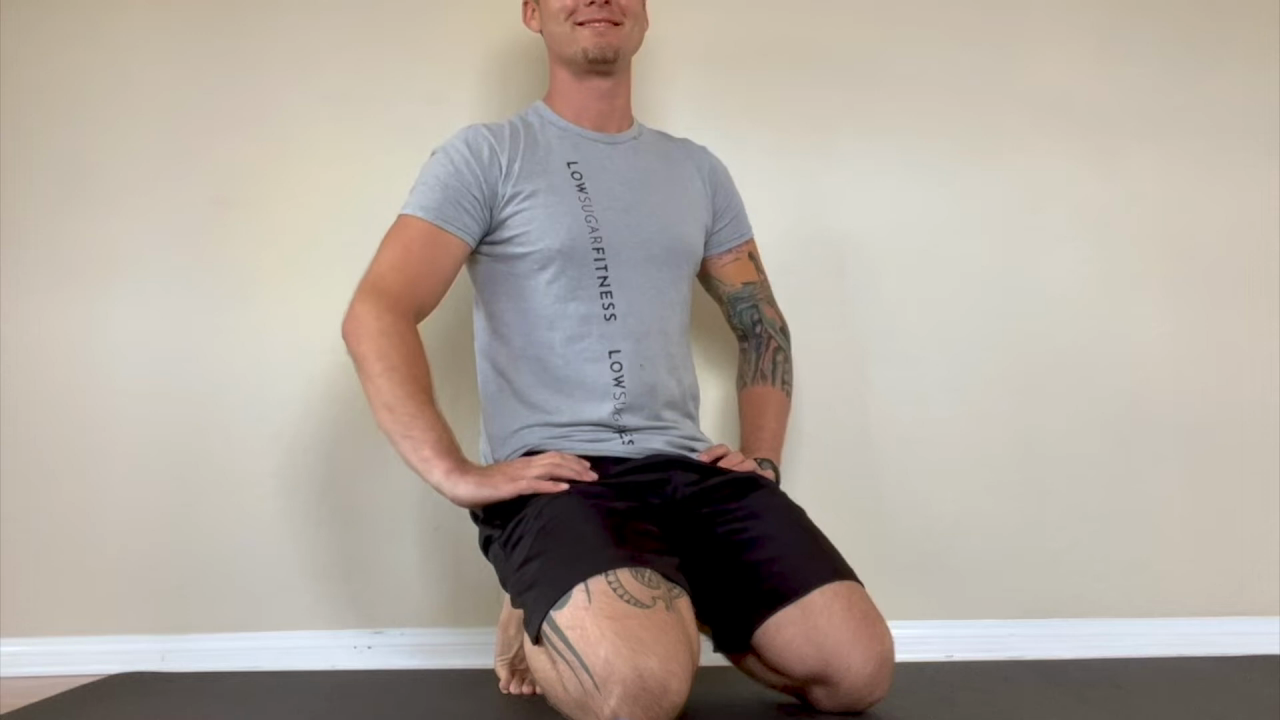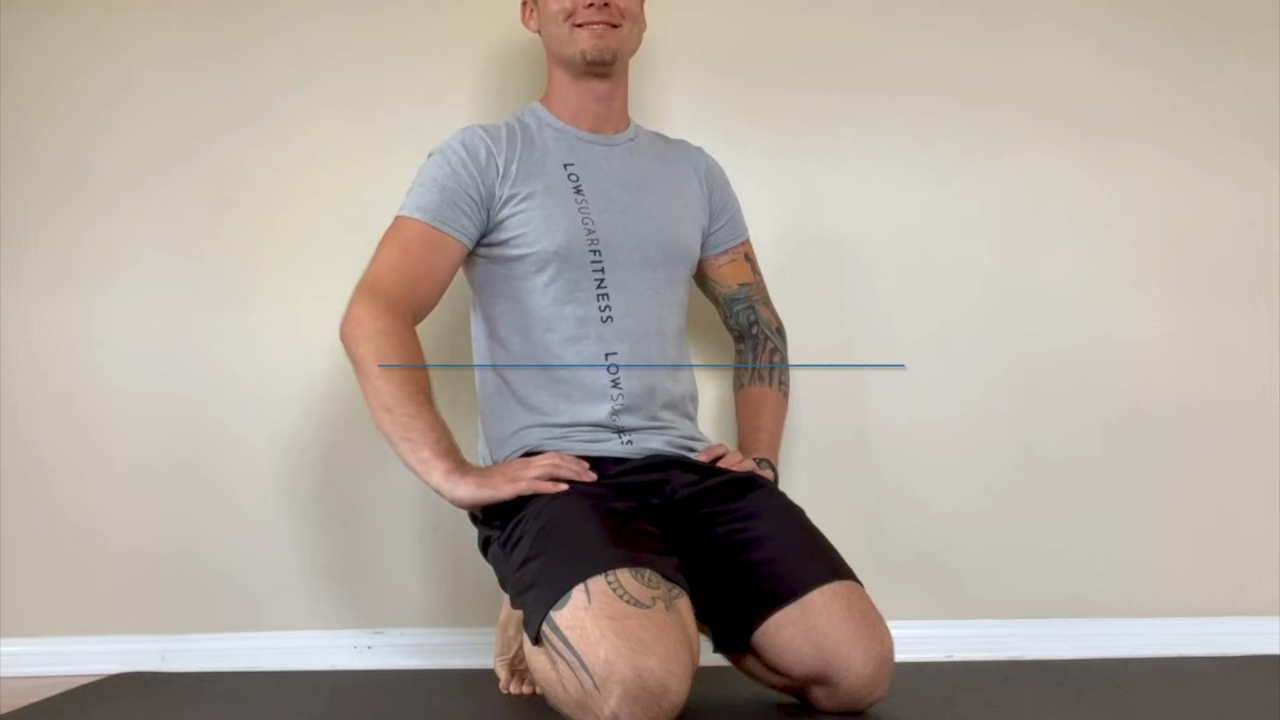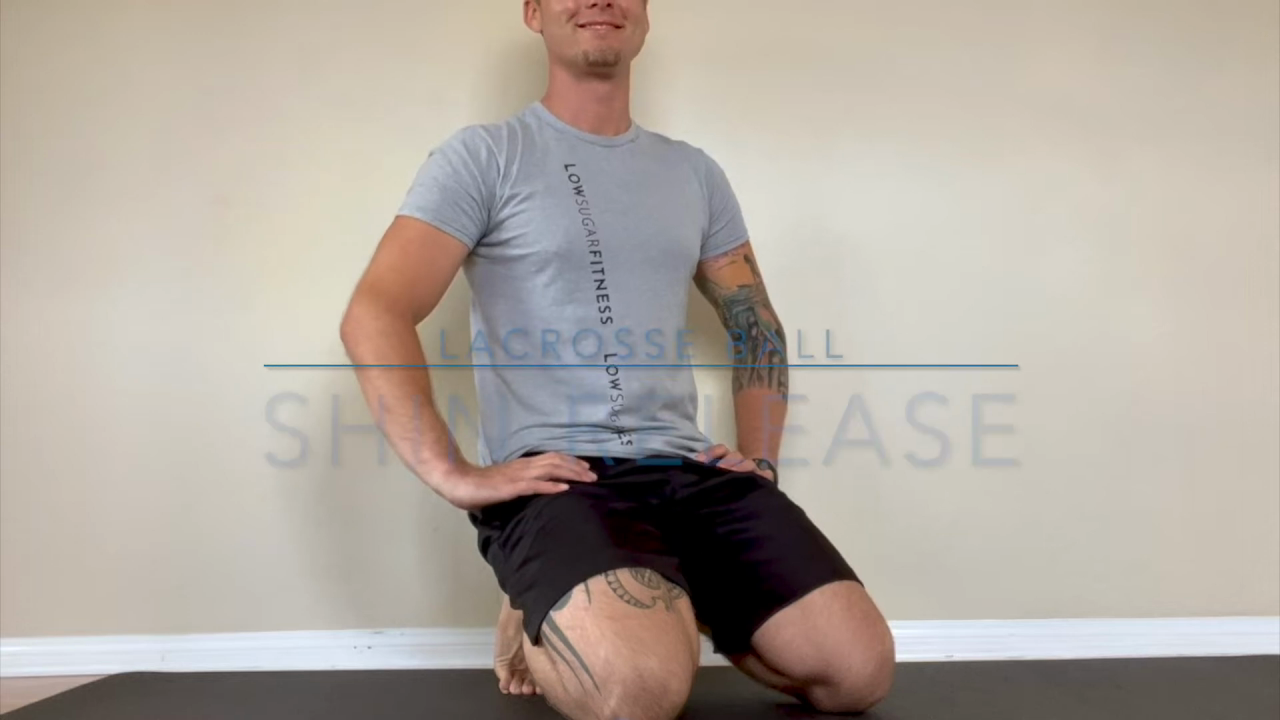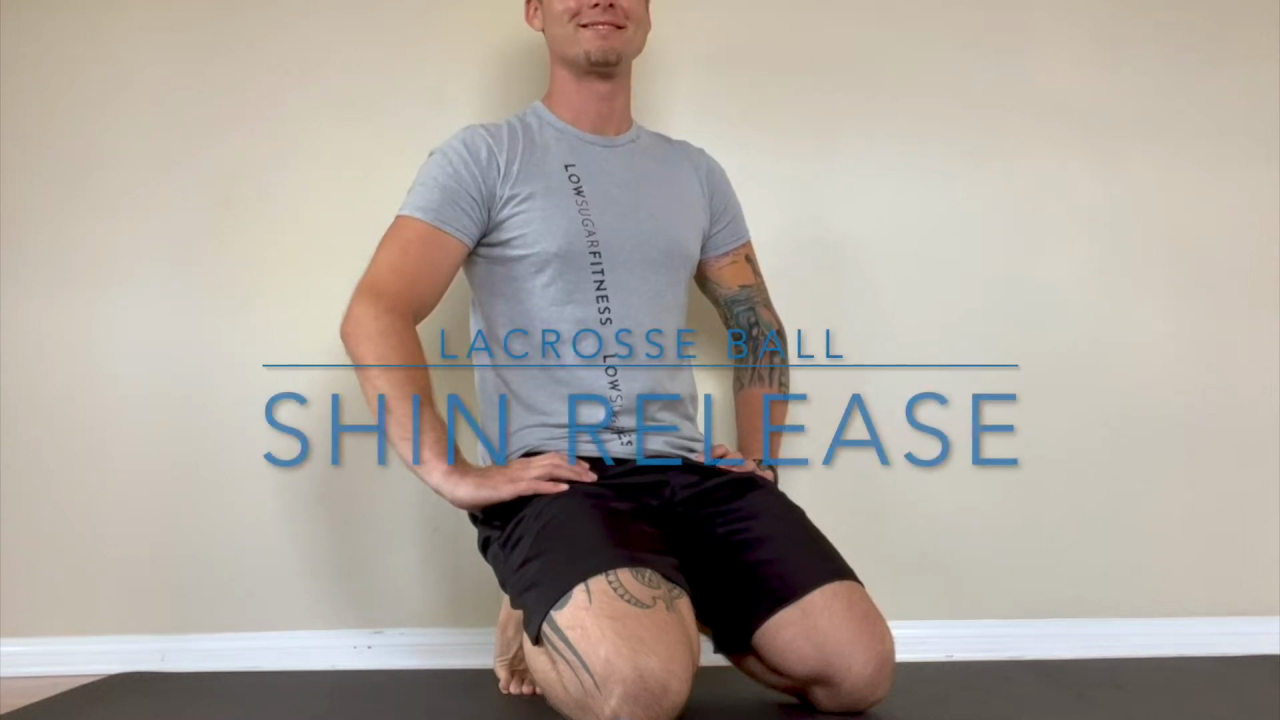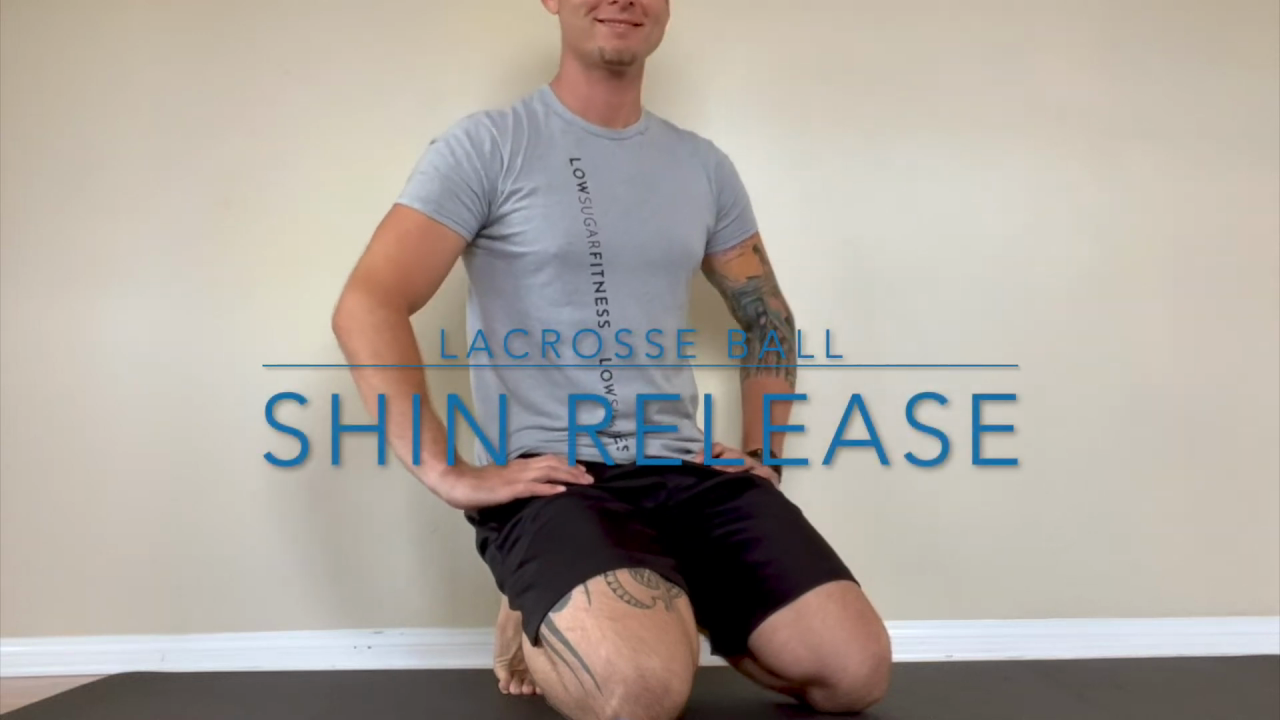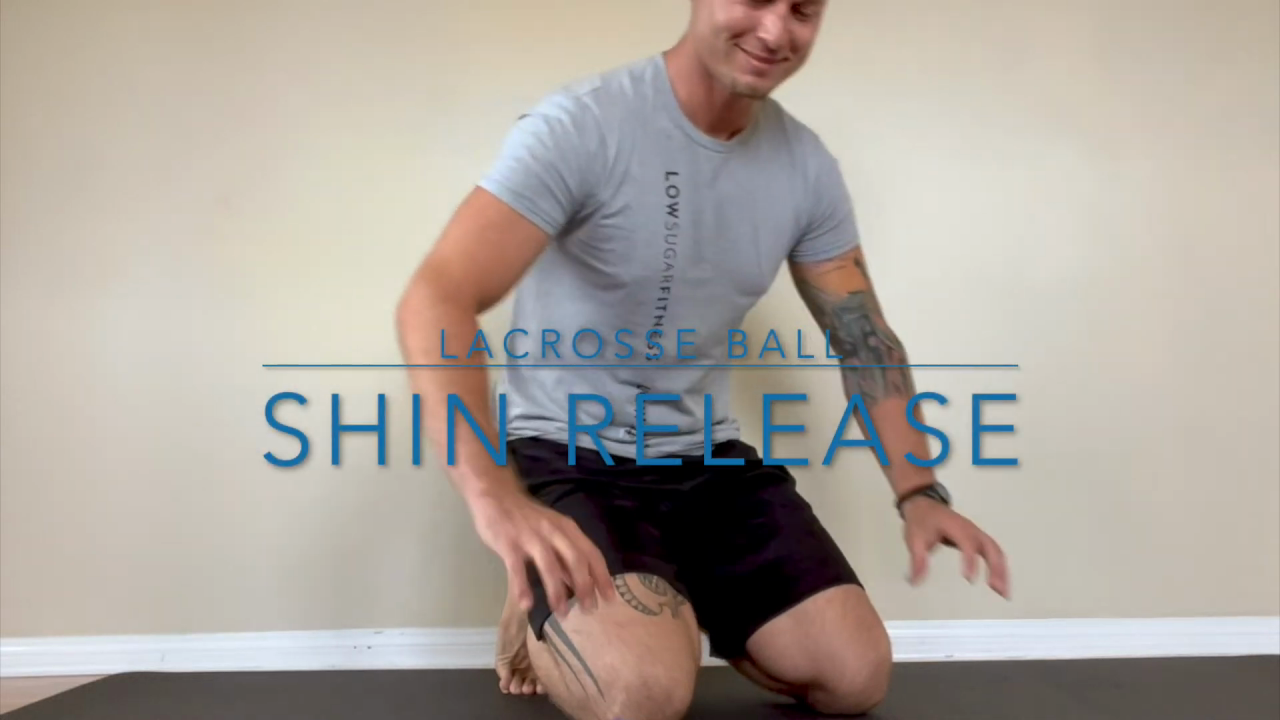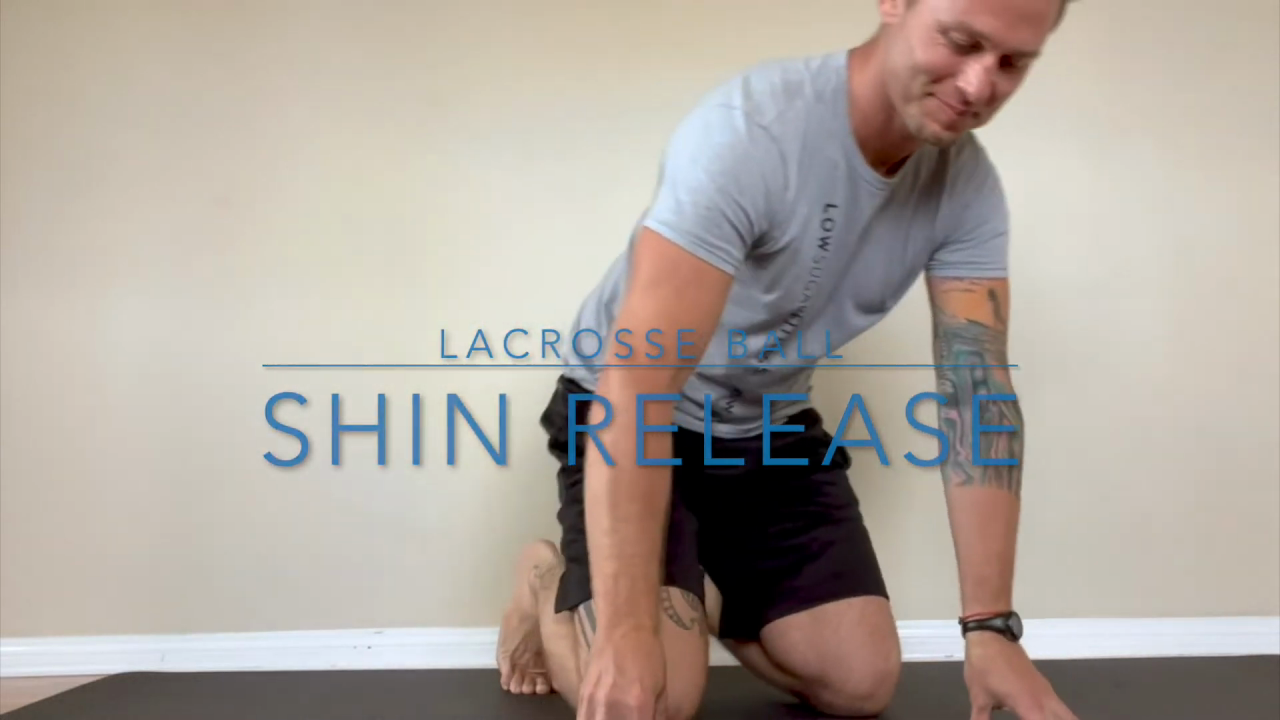
dt=0.5s
person 1, frame 1
left shoulder: (698, 170)
right shoulder: (486, 155)
left elbow: (762, 326)
right elbow: (375, 316)
left wrist: (762, 459)
right wrist: (456, 473)
left hip: (689, 468)
right hip: (555, 476)
left ankle: (666, 605)
right ankle: (544, 619)
person 1, frame 2
left shoulder: (693, 170)
right shoulder: (483, 156)
left elbow: (758, 328)
right elbow: (373, 318)
left wrist: (760, 459)
right wrist: (456, 475)
left hip: (690, 468)
right hip: (555, 475)
left ankle: (668, 601)
right ankle: (545, 620)
person 1, frame 3
left shoulder: (694, 172)
right shoulder: (484, 156)
left elbow: (757, 328)
right elbow: (374, 317)
left wrist: (759, 459)
right wrist: (455, 475)
left hip: (688, 469)
right hip: (553, 475)
left ankle: (674, 603)
right ankle: (544, 618)
person 1, frame 4
left shoulder: (695, 172)
right shoulder: (484, 156)
left elbow: (758, 328)
right elbow: (374, 317)
left wrist: (757, 460)
right wrist: (452, 474)
left hip: (690, 469)
right hip: (554, 476)
left ankle: (666, 602)
right ankle: (543, 619)
person 1, frame 5
left shoulder: (703, 165)
right shoulder: (487, 146)
left elbow: (766, 317)
right elbow: (367, 307)
left wrist: (763, 447)
right wrist: (449, 470)
left hip: (691, 469)
right hip: (548, 477)
left ankle: (667, 605)
right ankle: (545, 617)
person 1, frame 6
left shoulder: (806, 167)
right shoulder: (580, 127)
left elbow: (864, 340)
right elbow: (435, 303)
left wrist: (919, 489)
right wrist: (495, 498)
left hip: (706, 460)
right hip: (568, 460)
left ankle: (692, 605)
right ankle: (542, 611)
person 1, frame 7
left shoulder: (968, 187)
right shoulder: (747, 133)
left elbow: (977, 396)
right elbow: (637, 376)
left wrist: (989, 627)
right wrist: (624, 626)
left hip: (775, 434)
right hip: (638, 421)
left ankle: (690, 594)
right ankle: (544, 589)
